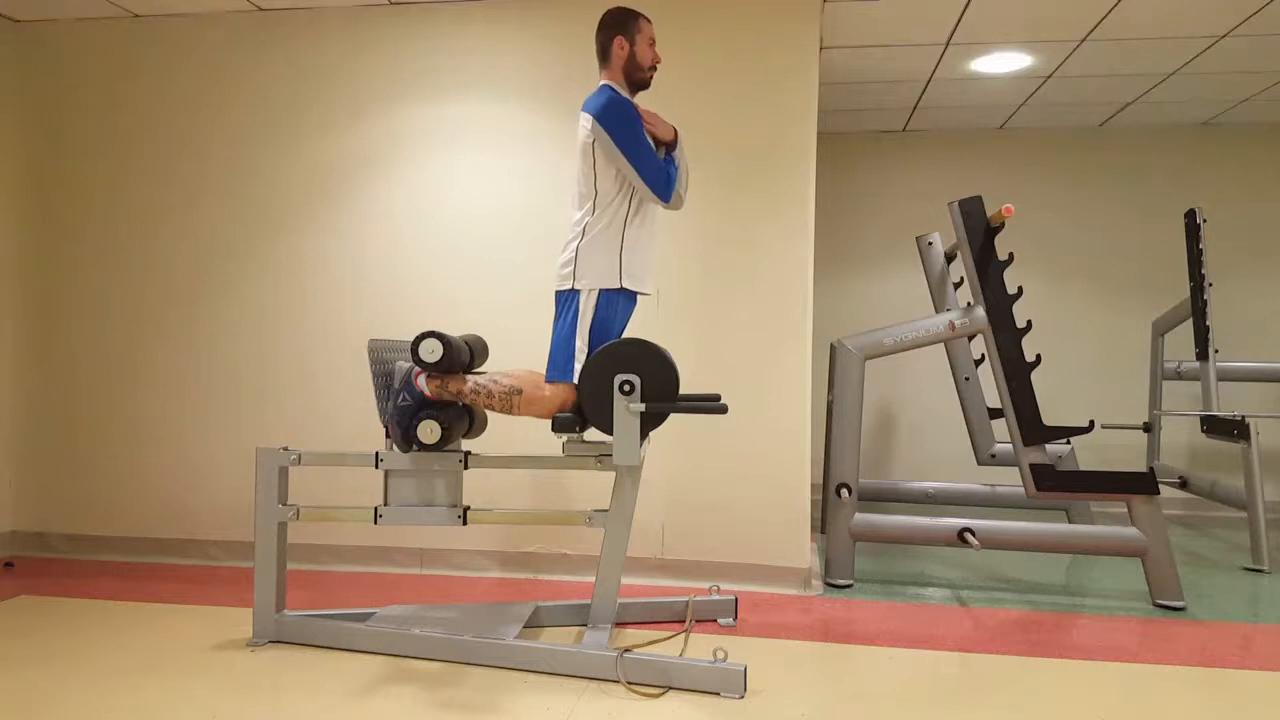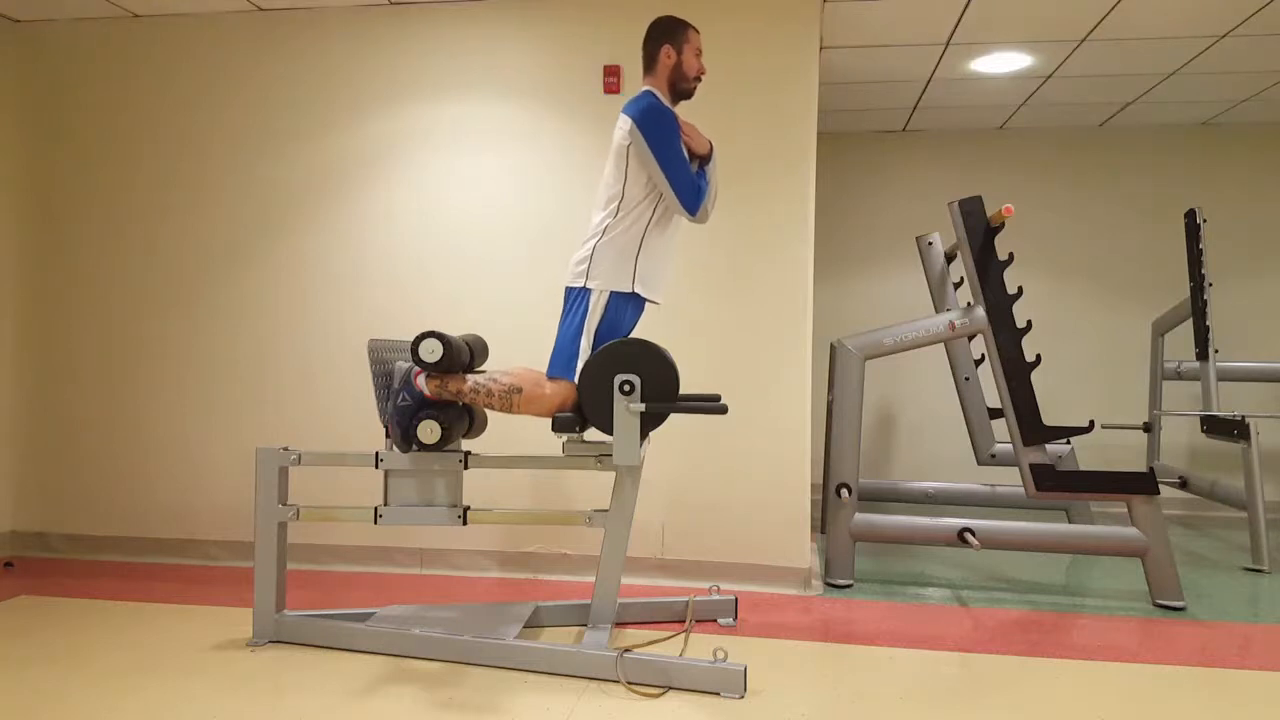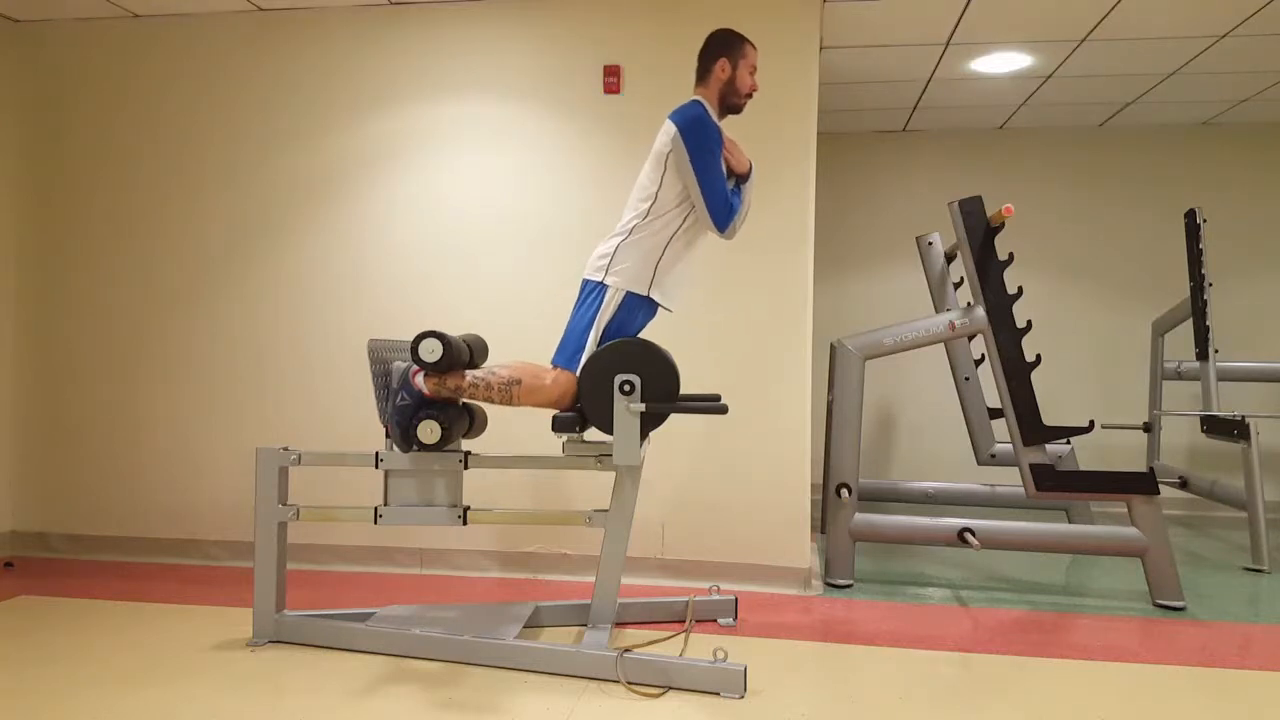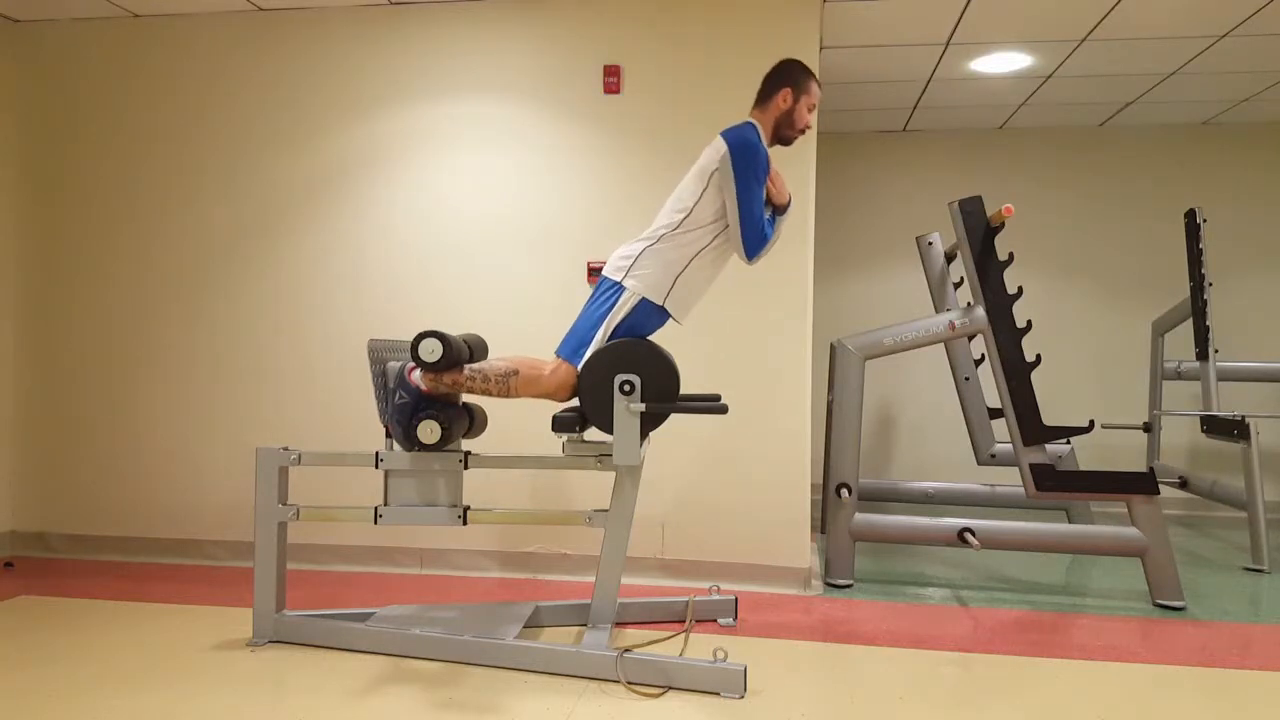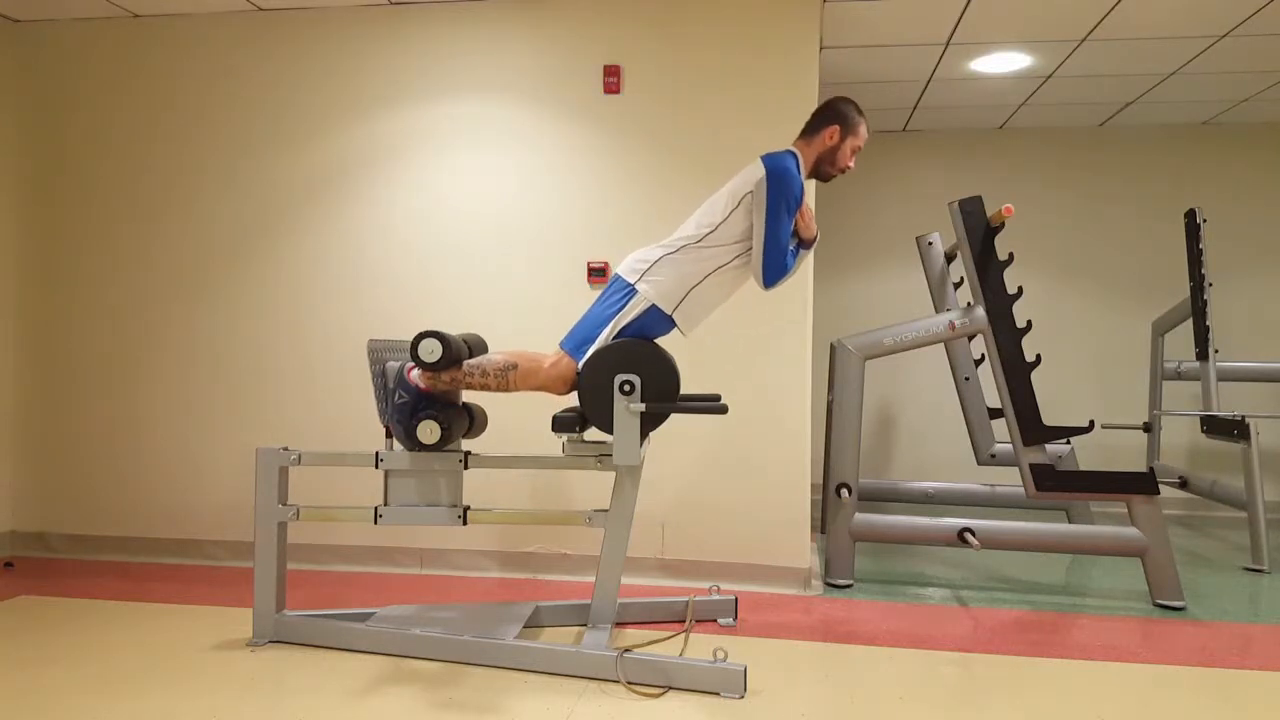
dt=0.7s
person 1, frame 1
left shoulder: (619, 111)
right shoulder: (612, 107)
left elbow: (677, 195)
right elbow: (666, 192)
left wrist: (670, 142)
right wrist: (665, 148)
left hip: (610, 277)
right hip: (597, 278)
left knee: (560, 389)
right knee: (558, 396)
left ankle: (436, 381)
right ankle: (423, 384)
person 1, frame 2
left shoulder: (657, 118)
right shoulder: (652, 113)
left elbow: (702, 208)
right elbow: (692, 204)
left wrist: (703, 154)
right wrist: (699, 162)
left hip: (621, 281)
right hip: (607, 280)
left knee: (561, 388)
right knee: (560, 395)
left ankle: (435, 381)
right ankle: (424, 383)
person 1, frame 3
left shoulder: (701, 128)
right shoulder: (697, 123)
left elbow: (728, 224)
right elbow: (722, 221)
left wrist: (742, 174)
right wrist: (736, 180)
left hip: (635, 284)
right hip: (623, 279)
left knee: (564, 383)
right knee: (560, 387)
left ankle: (433, 378)
right ankle: (422, 382)
person 1, frame 4
left shoulder: (744, 147)
right shoulder: (747, 145)
left elbow: (751, 243)
right elbow: (750, 246)
left wrist: (778, 205)
right wrist: (776, 209)
left hip: (643, 286)
right hip: (641, 284)
left knee: (565, 379)
right knee: (560, 379)
left ankle: (440, 375)
right ankle: (422, 379)
person 1, frame 5
left shoulder: (779, 173)
right shoulder: (783, 173)
left elbow: (772, 267)
right elbow: (770, 273)
left wrist: (803, 240)
right wrist: (805, 239)
left hip: (653, 290)
right hip: (653, 291)
left knee: (560, 374)
right knee: (557, 372)
left ankle: (438, 372)
right ankle: (419, 378)
